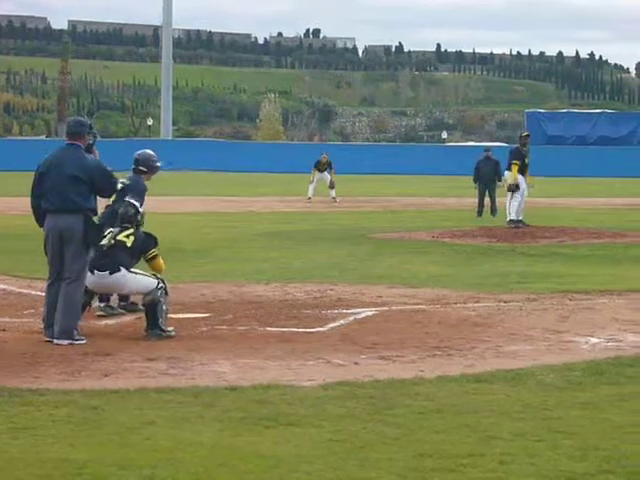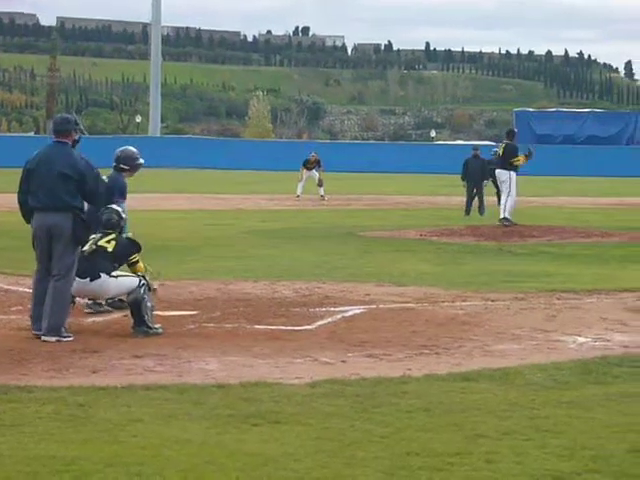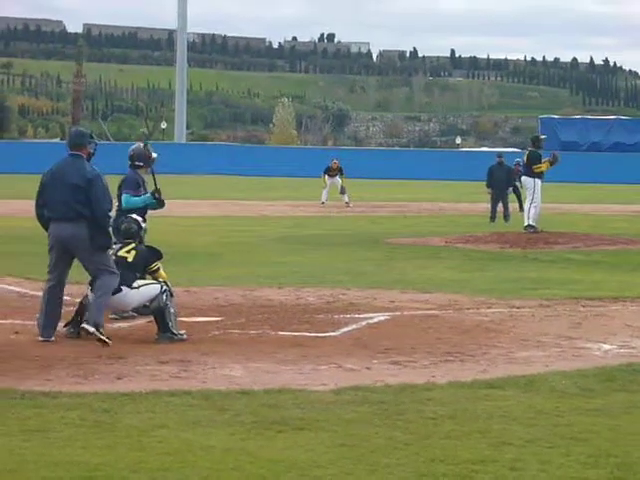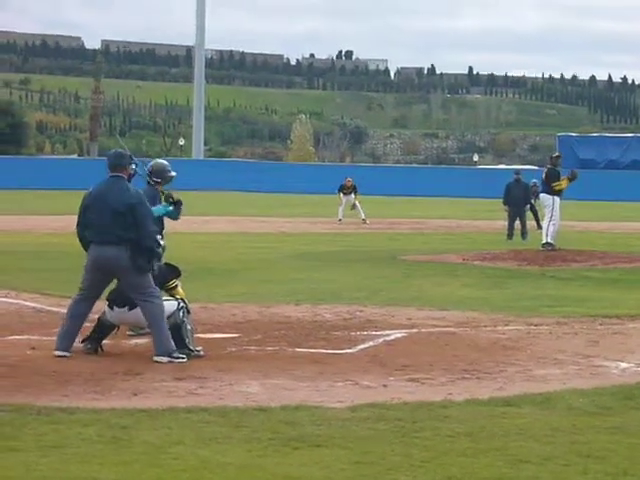
dt=0.7s
person 1, frame 1
left shoulder: (48, 161)
right shoulder: (89, 162)
left elbow: (36, 196)
right elbow: (109, 188)
left wrist: (43, 222)
left hip: (52, 221)
right hip: (77, 222)
left knee: (54, 276)
right knee: (73, 277)
left ankle: (50, 329)
right ankle: (65, 332)
person 1, frame 2
left shoulder: (35, 159)
right shoulder: (78, 161)
left elbow: (23, 194)
right elbow: (96, 195)
left wrist: (31, 218)
right wrist: (92, 175)
left hip: (40, 219)
right hip: (66, 221)
left knee: (42, 272)
right knee: (62, 274)
left ankle: (38, 324)
right ankle: (53, 329)
person 1, frame 3
left shoulder: (51, 172)
right shoulder: (90, 173)
left elbow: (40, 206)
right elbow: (102, 209)
right wrist: (103, 233)
left hip: (56, 230)
right hip: (82, 231)
left knee: (55, 280)
right knee: (107, 274)
left ankle: (45, 331)
right ankle: (94, 321)
person 1, frame 4
left shoulder: (92, 193)
right shoulder: (133, 195)
left elbow: (81, 229)
right elbow: (147, 231)
right wrist: (154, 253)
left hip: (97, 253)
right hip: (126, 254)
left knee: (83, 298)
right knee: (151, 298)
left ankle: (63, 346)
right ankle: (164, 351)
person 2, frame 1
left shoulder: (128, 181)
right shoulder: (139, 185)
left hip: (110, 225)
right hip: (112, 227)
left ankle: (124, 301)
right ankle: (103, 304)
person 2, frame 2
left shoulder: (112, 178)
right shoulder: (119, 182)
left hip: (96, 223)
right hip: (96, 225)
left ankle: (111, 298)
right ankle: (92, 302)
person 2, frame 3
left shoulder: (139, 178)
right shoulder: (131, 178)
left elbow: (147, 204)
right elbow: (125, 203)
left wrist: (156, 200)
right wrist: (150, 196)
person 2, frame 4
left shoulder: (157, 194)
right shoulder: (148, 193)
left elbow: (174, 216)
left wrist: (177, 206)
right wrist: (165, 206)
right ankle: (136, 324)
person 3, frame 1
left shoulder: (108, 232)
right shoulder: (142, 237)
right elbow: (159, 268)
left hip: (93, 277)
right hip: (118, 276)
left knee: (85, 286)
right knee: (158, 286)
right ankle: (157, 329)
person 3, frame 2
left shoulder: (92, 238)
right shoulder: (124, 242)
right elbow: (140, 271)
right wrist: (131, 250)
left hip: (76, 285)
right hip: (100, 283)
right knee: (141, 282)
right ankle: (144, 326)
person 3, frame 3
left shoulder: (112, 249)
right shoulder: (144, 252)
right elbow: (162, 279)
right hip: (123, 296)
right knee: (162, 288)
left ankle: (73, 327)
right ankle: (168, 332)
person 3, frame 4
right shoulder: (162, 269)
right elbow: (179, 296)
left hip: (115, 314)
right hip: (141, 312)
right knee: (179, 305)
left ankle: (91, 342)
right ankle: (185, 349)
